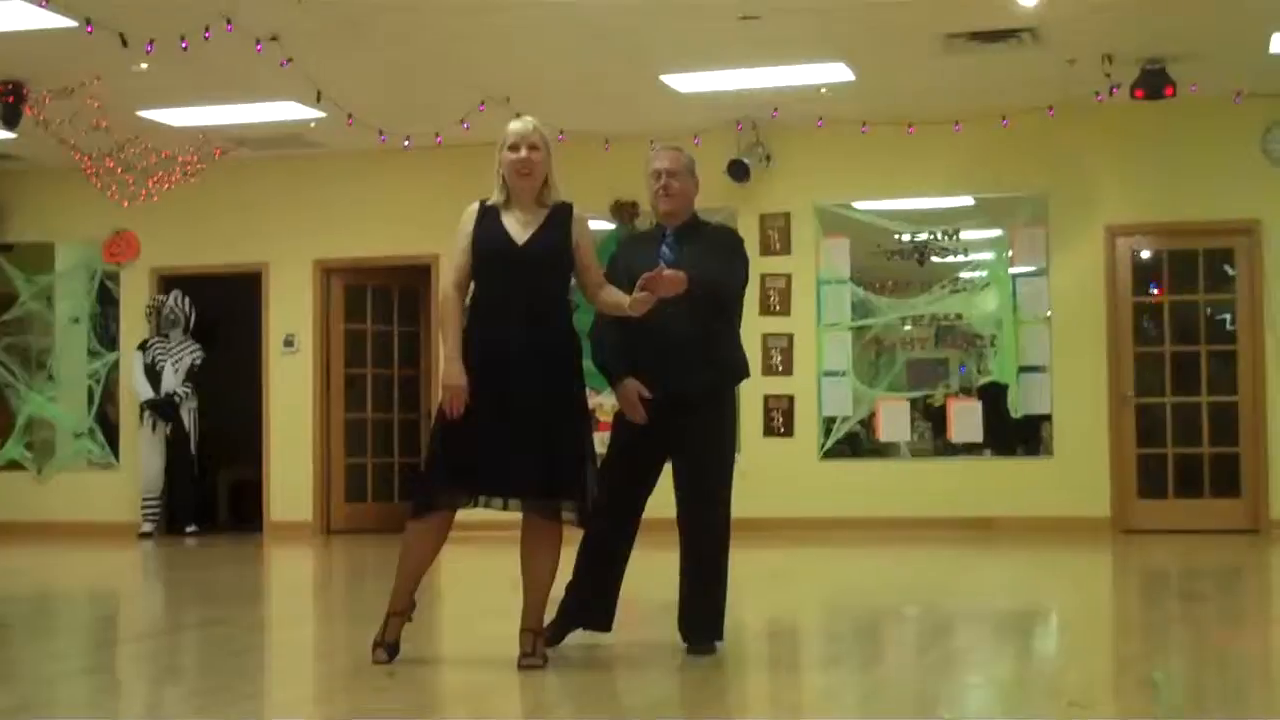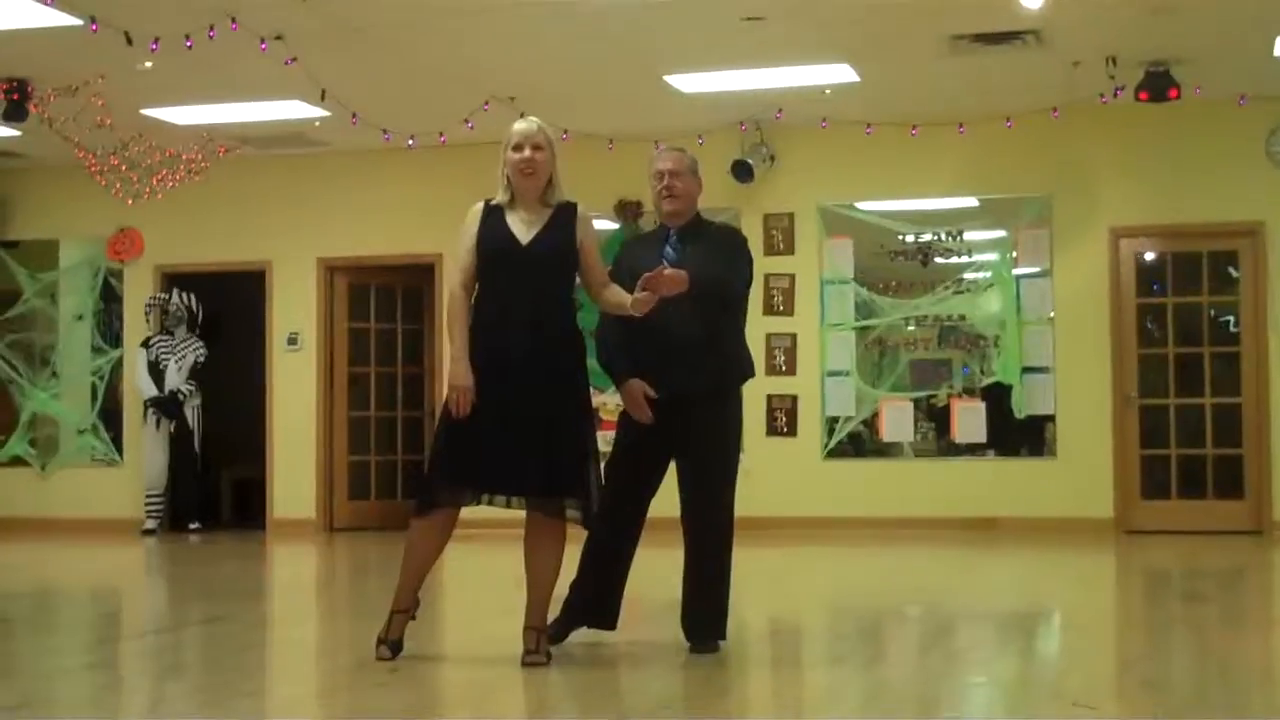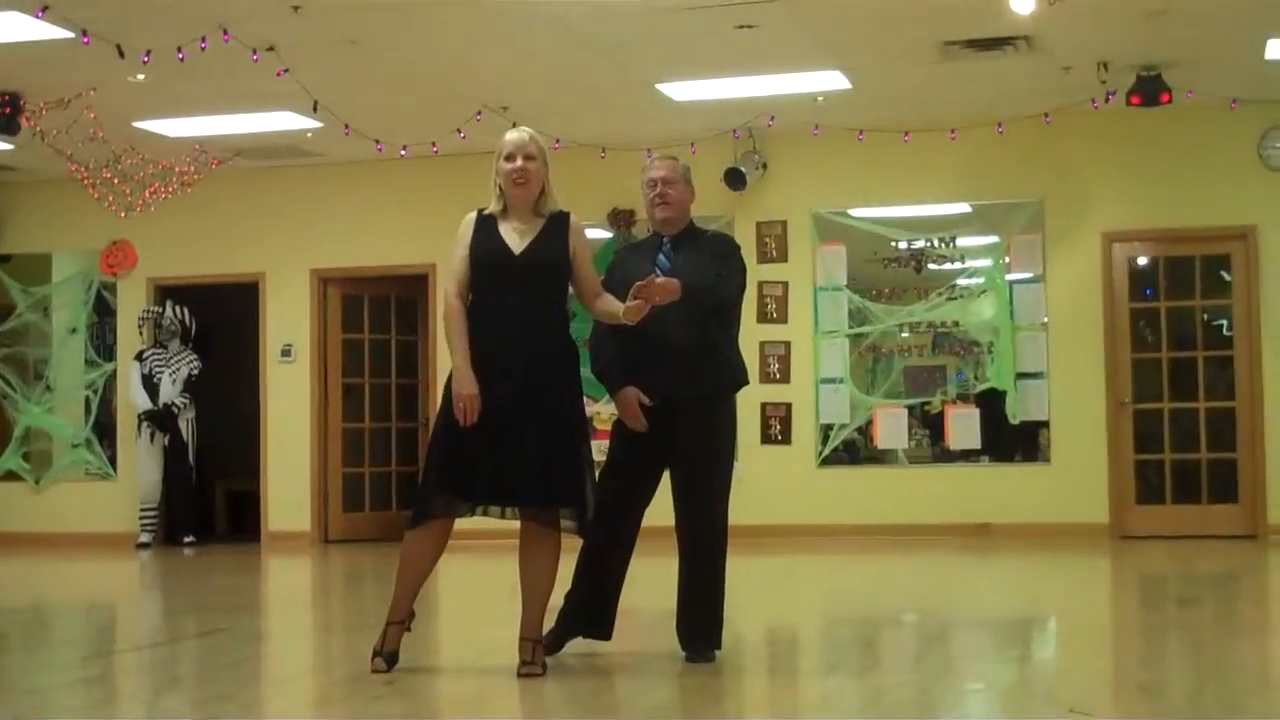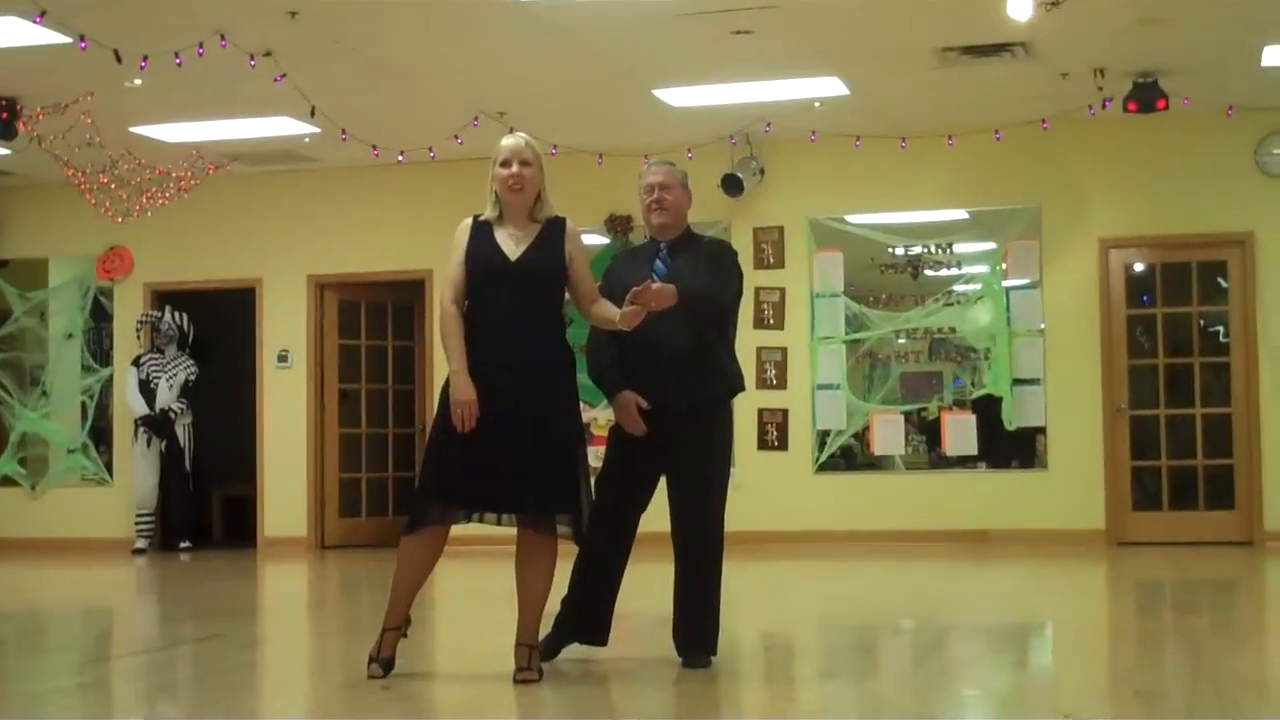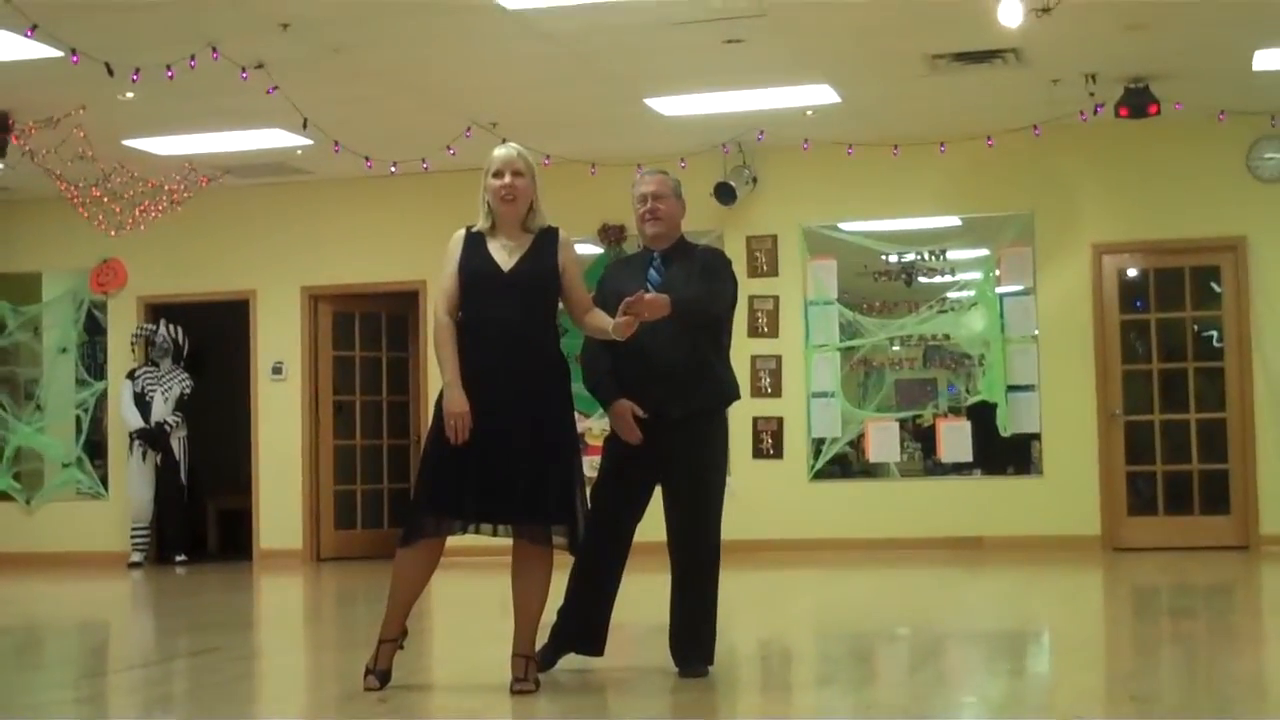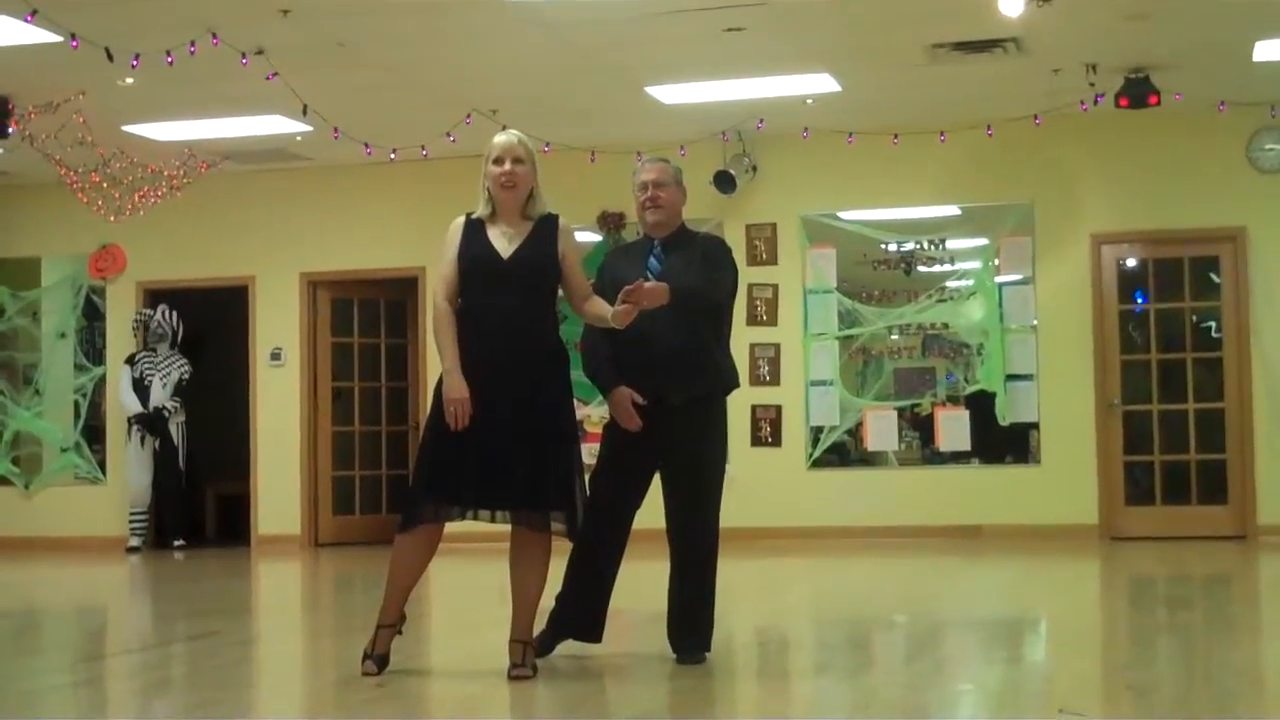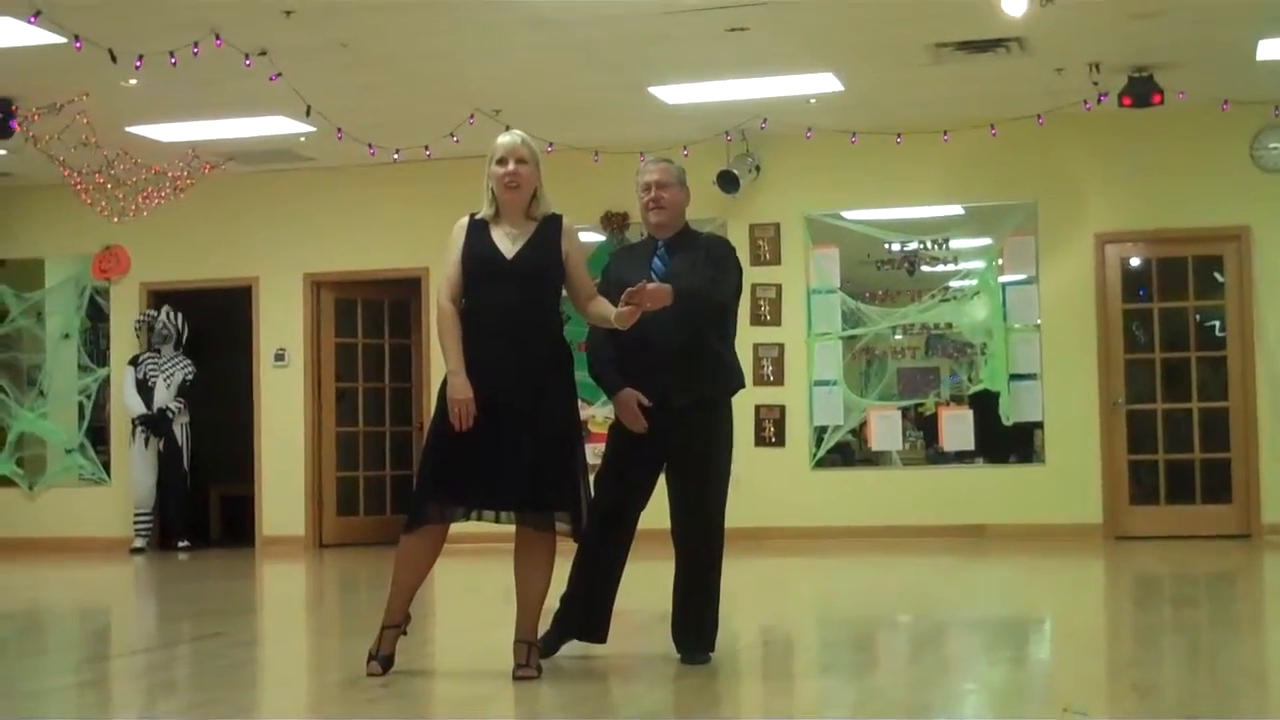
dt=0.4s
person 1, frame 1
left shoulder: (570, 219)
right shoulder: (477, 215)
left elbow: (596, 289)
right elbow: (453, 291)
left wrist: (631, 303)
right wrist: (452, 363)
left hip: (549, 369)
right hip: (484, 365)
left knee: (544, 500)
right knee: (440, 492)
left ankle: (532, 629)
right ankle: (397, 610)
person 1, frame 2
left shoulder: (574, 219)
right shoulder: (481, 215)
left elbow: (600, 289)
right elbow: (460, 290)
left wrist: (633, 302)
right wrist: (459, 362)
left hip: (553, 368)
right hip: (488, 364)
left knee: (548, 498)
right knee: (444, 489)
left ankle: (535, 627)
right ankle: (401, 608)
person 1, frame 3
left shoulder: (566, 228)
right shoulder: (475, 225)
left elbow: (592, 297)
right elbow: (454, 299)
left wrist: (627, 311)
right wrist: (462, 372)
left hip: (548, 378)
right hip: (482, 375)
left knee: (543, 508)
right knee: (440, 499)
left ankle: (531, 637)
right ankle: (396, 620)
person 1, frame 4
left shoulder: (563, 233)
right shoulder: (470, 230)
left elbow: (589, 302)
right elbow: (450, 305)
left wrist: (622, 317)
right wrist: (459, 377)
left hip: (544, 385)
right hip: (478, 381)
left knee: (539, 514)
right knee: (436, 506)
left ankle: (527, 643)
right ankle: (392, 626)
person 1, frame 5
left shoulder: (556, 244)
right shoulder: (464, 242)
left elbow: (583, 312)
right elbow: (444, 316)
left wrist: (616, 327)
right wrist: (452, 388)
left hip: (538, 395)
right hip: (472, 393)
left knee: (535, 525)
right knee: (431, 518)
left ankle: (523, 654)
right ankle: (389, 638)
person 1, frame 6
left shoulder: (555, 231)
right shoulder: (463, 229)
left elbow: (582, 299)
right elbow: (443, 303)
left wrist: (615, 314)
right wrist: (452, 375)
left hip: (537, 382)
right hip: (471, 380)
left knee: (533, 510)
right knee: (430, 503)
left ankle: (521, 640)
right ankle: (387, 624)
person 1, frame 7
left shoulder: (559, 231)
right shoulder: (467, 229)
left elbow: (586, 300)
right elbow: (447, 303)
left wrist: (617, 317)
right wrist: (456, 376)
left hip: (542, 384)
right hip: (474, 381)
left knee: (537, 511)
right knee: (434, 504)
left ankle: (525, 641)
right ankle: (391, 625)
person 2, frame 1
left shoulder: (723, 243)
right shoulder: (629, 251)
left elbow: (729, 293)
right elbow: (605, 321)
left wrist: (685, 284)
right wrist: (619, 377)
left hip: (707, 399)
right hip: (641, 397)
left knee: (704, 515)
right knee: (613, 507)
left ankle: (701, 627)
right ankle: (578, 611)
person 2, frame 2
left shoulder: (727, 242)
right shoulder: (633, 251)
left elbow: (733, 291)
right elbow: (609, 320)
left wrist: (687, 283)
right wrist: (624, 378)
left hip: (711, 398)
right hip: (646, 397)
left knee: (708, 514)
right knee: (618, 506)
left ankle: (704, 625)
right ankle: (582, 609)
person 2, frame 3
left shoulder: (719, 249)
right shoulder: (626, 259)
left elbow: (725, 297)
right elbow: (603, 330)
left wrist: (679, 290)
right wrist: (618, 386)
left hip: (705, 406)
right hip: (640, 405)
left knee: (703, 522)
right knee: (611, 515)
left ankle: (700, 635)
right ankle: (577, 619)
person 2, frame 4
left shoulder: (716, 255)
right shoulder: (623, 265)
left elbow: (721, 304)
right elbow: (600, 335)
left wrist: (675, 296)
right wrist: (616, 390)
left hip: (702, 412)
right hip: (637, 410)
left knee: (699, 529)
right knee: (608, 521)
left ankle: (696, 641)
right ankle: (574, 625)
person 2, frame 5
left shoulder: (710, 264)
right shoulder: (616, 274)
left elbow: (715, 312)
right elbow: (593, 345)
left wrist: (668, 306)
right wrist: (611, 399)
left hip: (696, 420)
right hip: (632, 420)
left knee: (695, 538)
right knee: (603, 531)
left ankle: (693, 650)
right ankle: (569, 635)
person 2, frame 6
left shoulder: (711, 252)
right shoulder: (617, 262)
left elbow: (715, 300)
right elbow: (594, 332)
left wrist: (668, 294)
right wrist: (611, 386)
left hip: (696, 407)
right hip: (631, 406)
left knee: (694, 526)
right knee: (602, 517)
left ankle: (690, 636)
right ankle: (568, 621)
person 2, frame 7
left shoulder: (715, 252)
right shoulder: (621, 262)
left elbow: (719, 299)
right elbow: (599, 334)
left wrist: (670, 295)
right wrist: (616, 388)
left hip: (701, 407)
right hip: (637, 406)
left knee: (699, 526)
right knee: (608, 517)
left ankle: (695, 637)
right ankle: (573, 621)
person 3, frame 1
left shoulder: (194, 350)
right shoulder: (146, 346)
left elbow: (192, 382)
right elbow: (138, 378)
left wrist: (172, 401)
right wrist: (152, 402)
left hip: (182, 413)
right hip: (152, 412)
left knee: (184, 465)
right knee: (152, 466)
left ankle: (187, 520)
right ankle: (149, 520)
person 3, frame 2
left shoulder: (197, 347)
right shoulder: (150, 343)
left elbow: (196, 379)
right elbow: (141, 375)
left wrist: (176, 399)
right wrist: (156, 399)
left hip: (186, 410)
right hip: (156, 410)
left knee: (188, 463)
right knee: (155, 463)
left ankle: (191, 517)
right ankle: (152, 517)
person 3, frame 3
left shoulder: (191, 360)
right shoulder: (143, 356)
left elbow: (190, 393)
right elbow: (135, 389)
left wrist: (170, 412)
right wrist: (150, 413)
left hip: (180, 423)
right hip: (150, 423)
left knee: (182, 476)
right knee: (149, 477)
left ankle: (185, 530)
right ankle: (146, 530)
person 3, frame 4
left shoulder: (188, 366)
right shoulder: (141, 361)
left elbow: (186, 398)
right elbow: (131, 393)
left wrist: (167, 418)
right wrist: (147, 418)
left hip: (177, 429)
right hip: (146, 428)
left knee: (178, 482)
right knee: (145, 482)
left ankle: (181, 535)
right ankle: (142, 536)
person 3, frame 5
left shoulder: (183, 379)
right shoulder: (135, 375)
left elbow: (182, 411)
right elbow: (126, 406)
left wrist: (162, 430)
right wrist: (142, 430)
left hip: (172, 442)
right hip: (141, 442)
left knee: (173, 495)
right knee: (141, 495)
left ankle: (176, 549)
right ankle: (138, 549)
person 3, frame 6
left shoulder: (181, 364)
right shoulder: (134, 360)
left elbow: (180, 396)
right elbow: (124, 392)
left wrist: (161, 415)
right wrist: (140, 415)
left hip: (170, 427)
right hip: (139, 427)
left knee: (171, 481)
right knee: (139, 481)
left ankle: (174, 534)
right ankle: (136, 534)
person 3, frame 7
left shoulder: (185, 365)
right shoulder: (137, 362)
left elbow: (184, 397)
right elbow: (129, 393)
left wrist: (165, 416)
right wrist: (144, 416)
left hip: (174, 428)
right hip: (144, 428)
left knee: (176, 482)
right knee: (143, 481)
left ankle: (179, 535)
right ankle: (141, 535)
